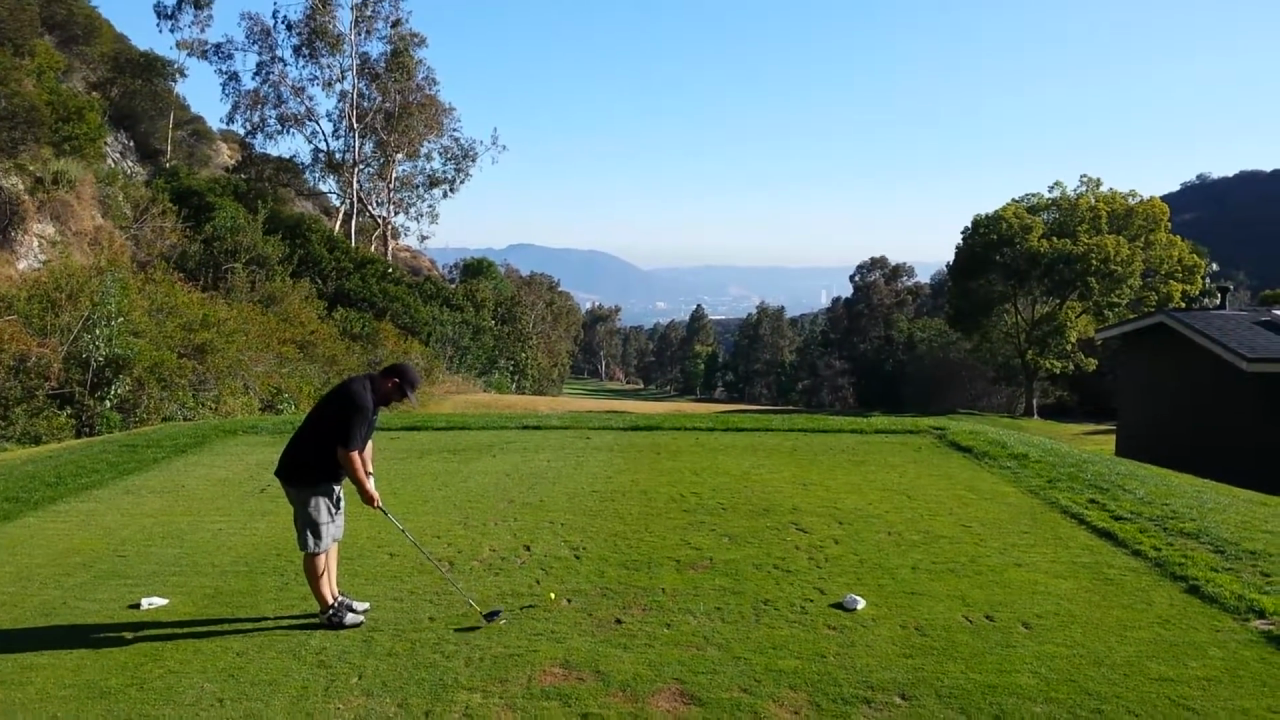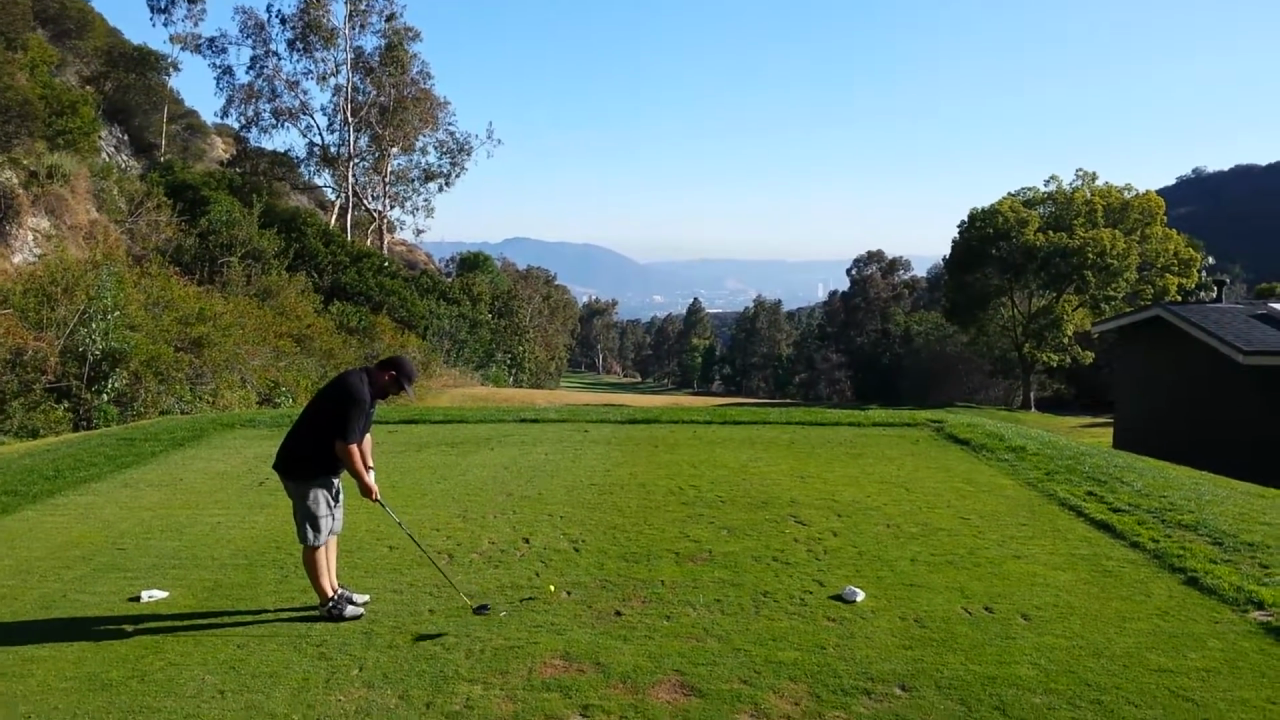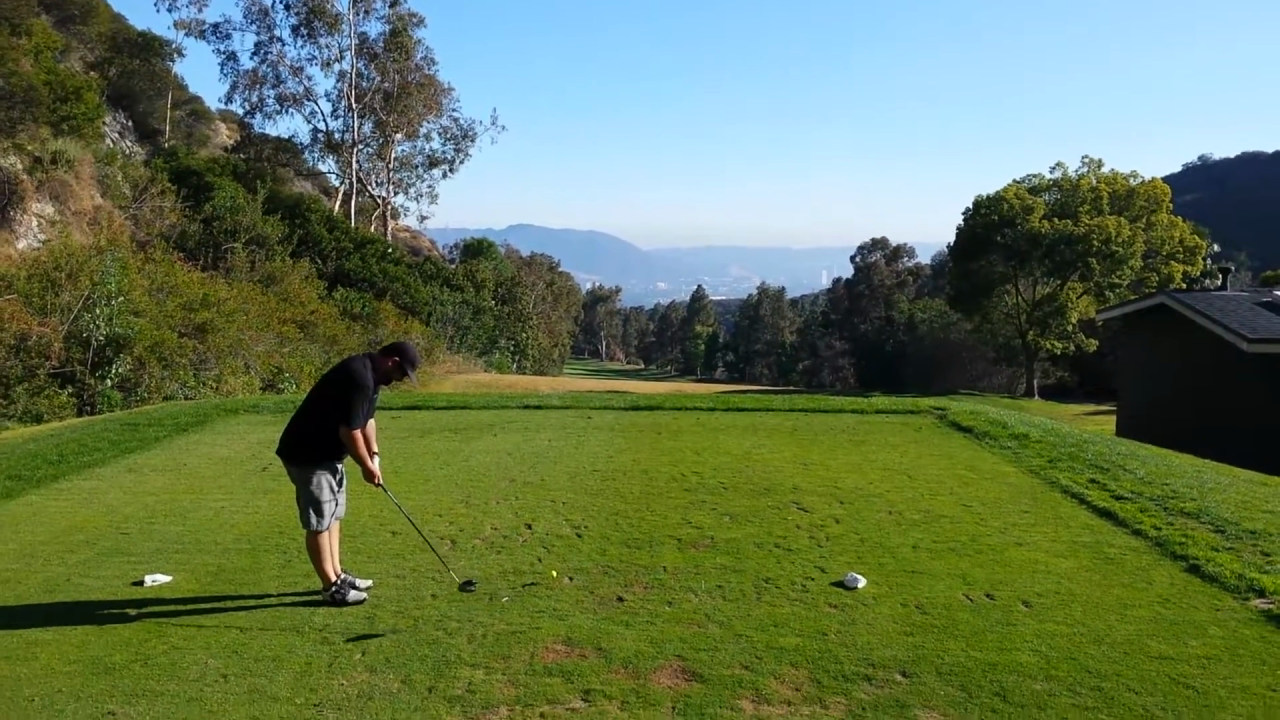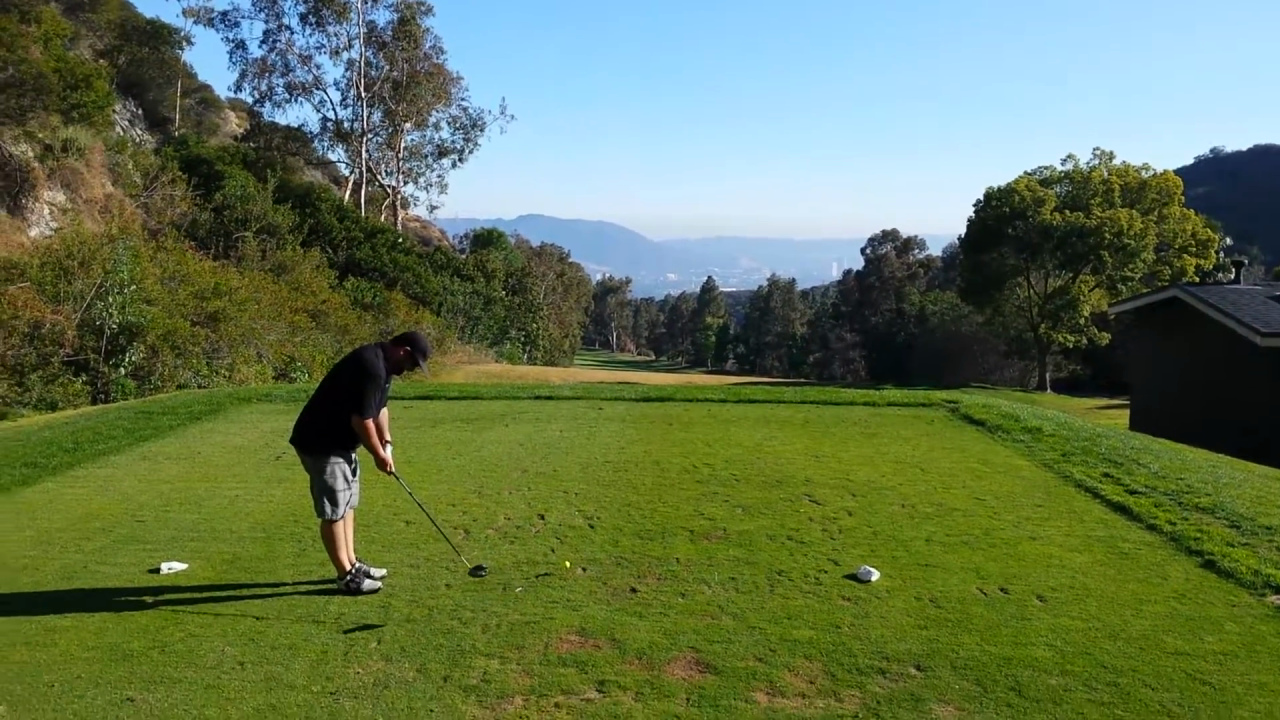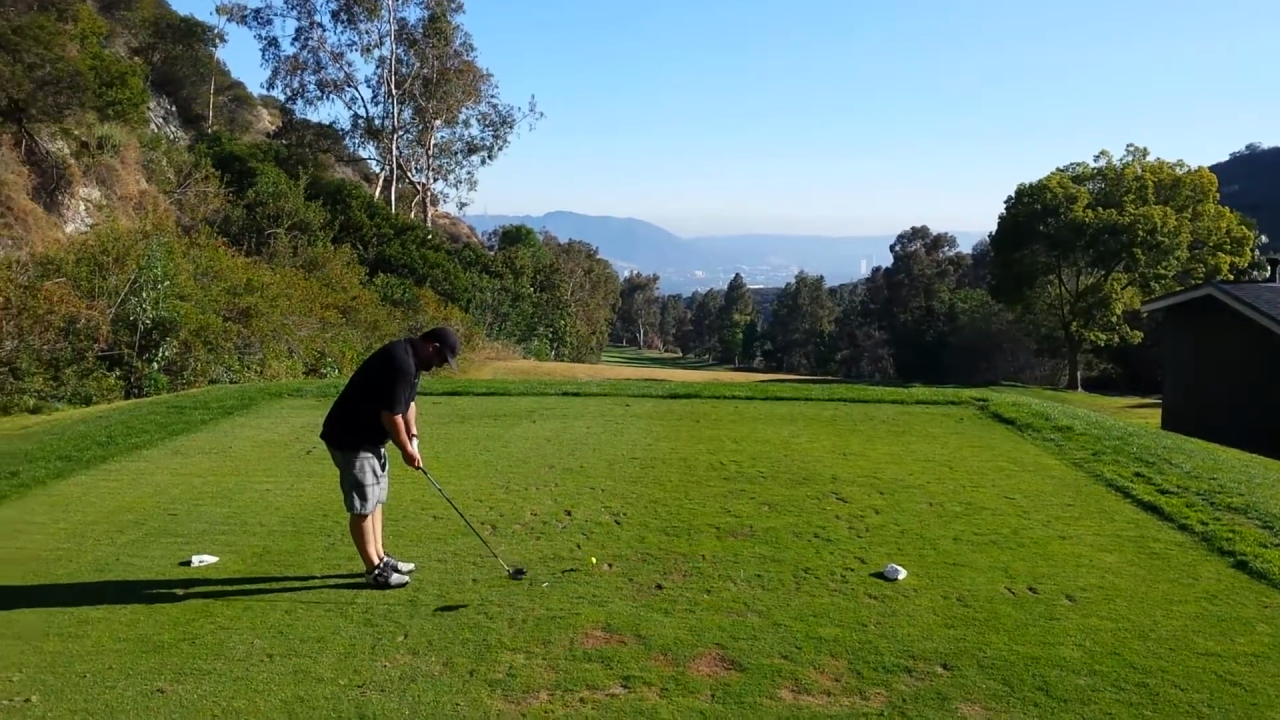
dt=0.1s
person 1, frame 1
left shoulder: (367, 392)
right shoulder: (358, 398)
left elbow: (363, 439)
right elbow: (347, 452)
left wrist: (369, 475)
right wrist: (365, 489)
left hip: (326, 474)
right hip: (307, 475)
left knee: (330, 537)
right knee: (317, 543)
left ankle: (335, 598)
right ankle: (328, 609)
person 1, frame 2
left shoulder: (365, 386)
right shoulder: (355, 391)
left elbow: (363, 432)
right elbow: (346, 445)
left wrist: (369, 469)
right wrist: (364, 481)
left hip: (323, 467)
right hip: (305, 469)
left knee: (329, 530)
right knee: (316, 536)
left ankle: (334, 590)
right ankle: (328, 601)
person 1, frame 3
left shoulder: (369, 372)
right shoulder: (359, 377)
left elbow: (366, 417)
right elbow: (349, 430)
left wrist: (374, 455)
right wrist: (367, 466)
left hip: (327, 452)
right hip: (308, 454)
left knee: (332, 515)
right knee: (319, 521)
left ankle: (337, 575)
right ankle: (331, 586)
person 1, frame 4
left shoulder: (380, 361)
right shoulder: (371, 366)
left elbow: (379, 406)
right elbow: (361, 419)
left wrist: (386, 443)
right wrist: (379, 454)
left hip: (339, 441)
right hip: (322, 443)
left knee: (346, 504)
right knee: (333, 510)
left ankle: (351, 564)
right ankle: (346, 575)
person 1, frame 5
left shoulder: (409, 357)
right shoulder: (400, 363)
left elbow: (407, 401)
right elbow: (391, 415)
left wrist: (413, 437)
right wrist: (407, 450)
left hip: (369, 436)
right hip: (352, 438)
left knee: (375, 499)
right knee: (363, 505)
left ankle: (379, 558)
right ankle: (374, 569)
